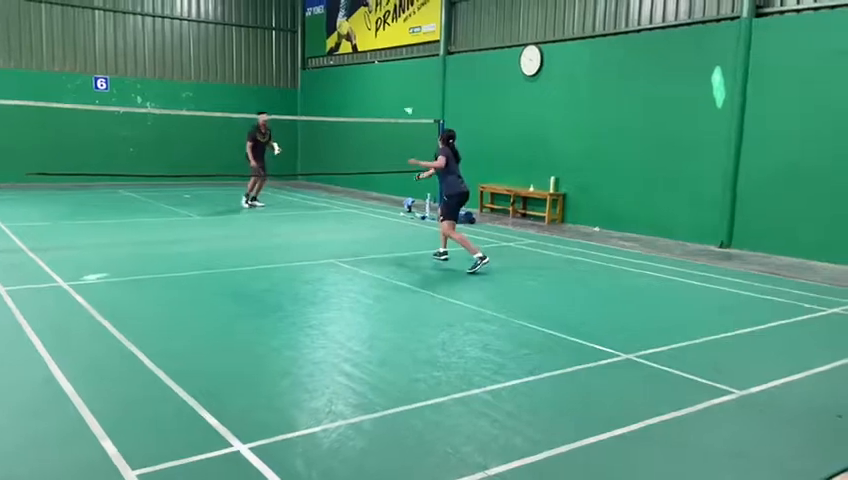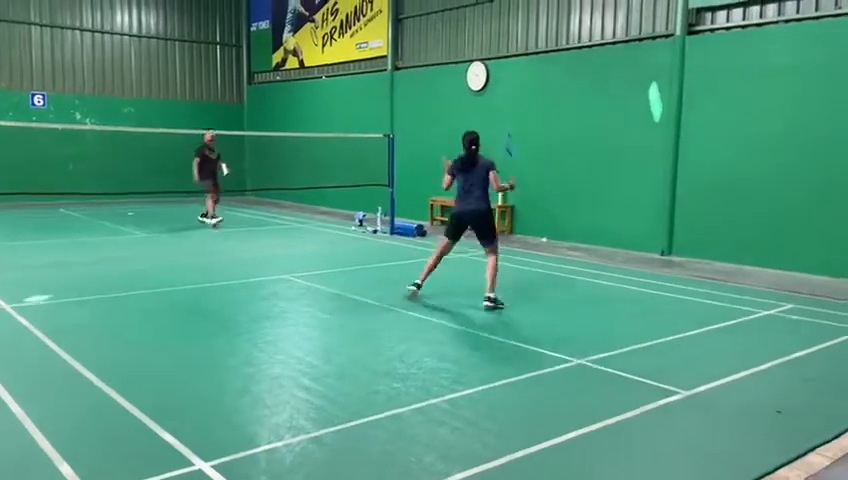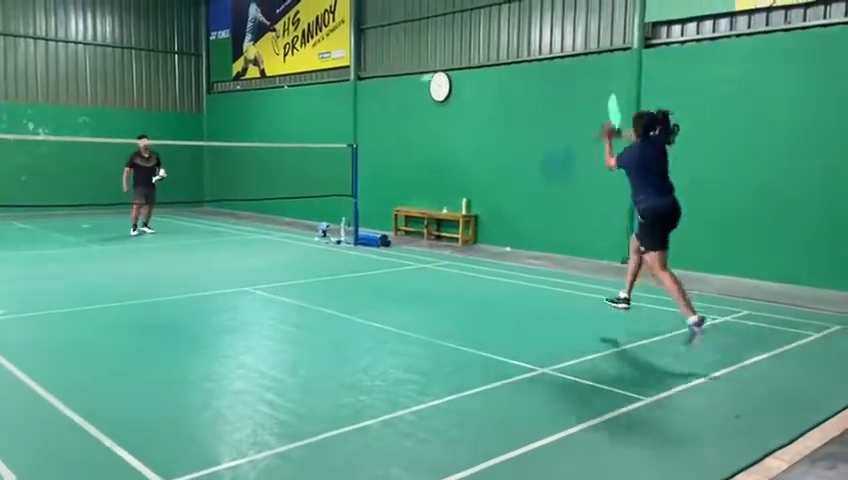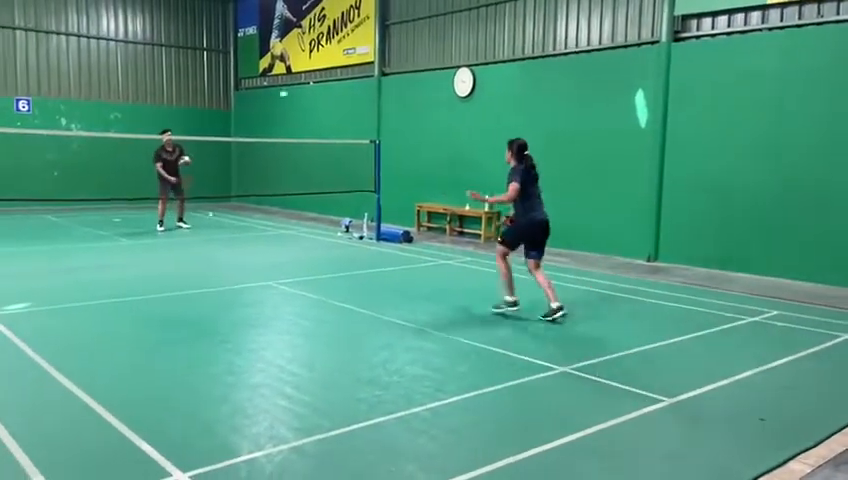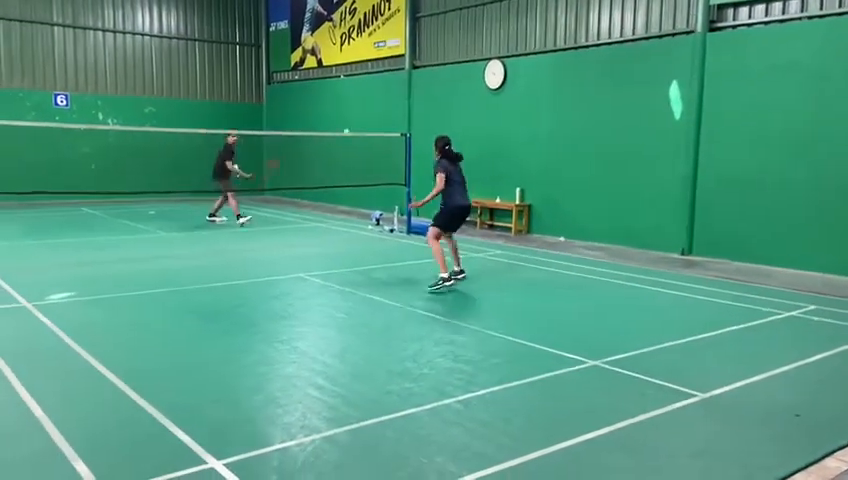
dt=1s
person 1, frame 1
left shoulder: (443, 150)
right shoulder: (452, 153)
left elbow: (440, 164)
right elbow: (435, 170)
left wrist: (419, 163)
right wrist: (423, 175)
left hip: (454, 194)
right hip: (460, 192)
left knee: (448, 230)
right knee: (442, 214)
left ankle: (479, 256)
right ankle: (443, 251)
person 1, frame 2
left shoulder: (457, 163)
right shoulder: (487, 163)
left elbow: (446, 186)
right elbow: (497, 187)
left wrist: (447, 169)
right wrist: (509, 186)
left hip: (459, 213)
right hip: (481, 212)
left knee: (441, 251)
right knee: (492, 254)
left ankle: (418, 283)
right ankle: (489, 296)
person 1, frame 3
left shoulder: (632, 151)
right shoulder: (657, 141)
left elbow: (610, 164)
left wrist: (608, 142)
right wrist: (619, 134)
left hip: (651, 212)
right hip: (668, 208)
left knee: (659, 269)
right knee: (635, 245)
left ankle: (694, 319)
right ankle: (624, 296)
person 1, frame 4
left shoulder: (516, 171)
right shoulder: (528, 170)
left elbow: (511, 196)
left wrist: (484, 199)
right wrist: (513, 215)
left hip: (526, 222)
right hip: (541, 223)
left knee: (500, 254)
right knee: (534, 268)
left ankle: (511, 299)
right ankle: (555, 306)
person 1, frame 5
left shoulder: (441, 163)
right shoulder: (454, 162)
left elbow: (440, 187)
left wrist: (422, 202)
left hip: (453, 206)
right hip: (465, 206)
left knee: (432, 238)
right knee: (447, 234)
left ankle: (445, 276)
right ankle: (458, 270)
